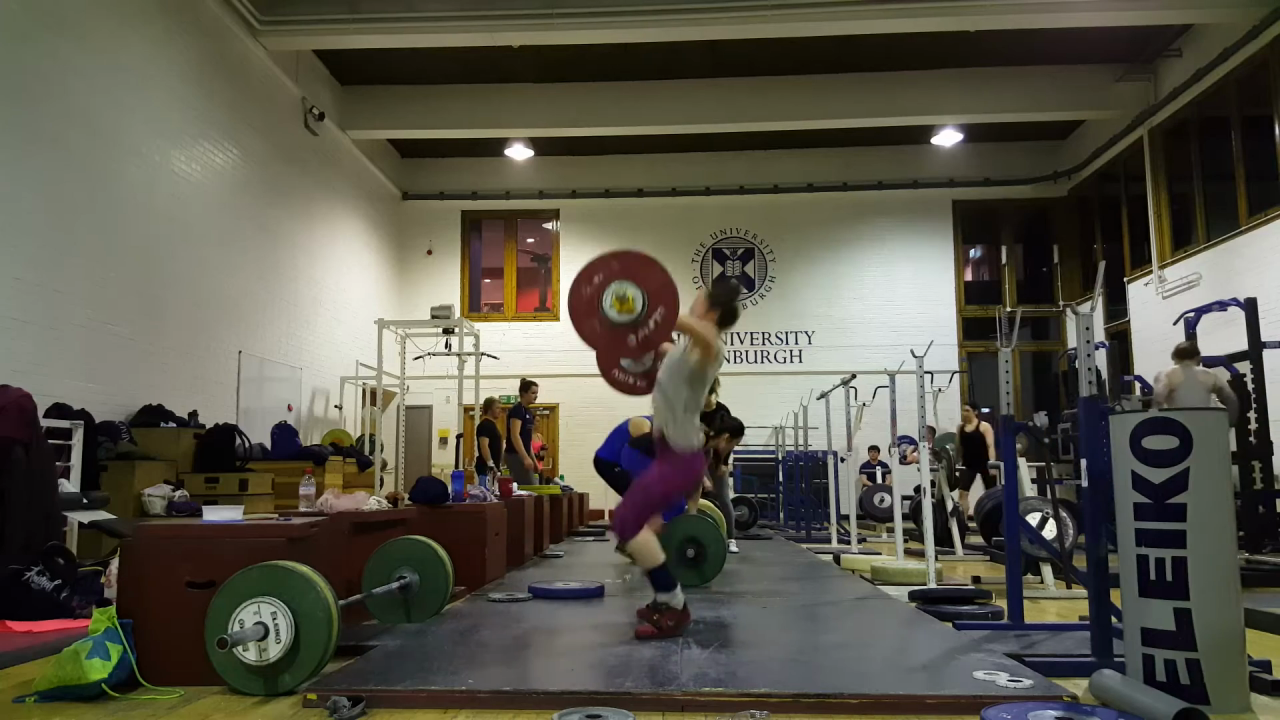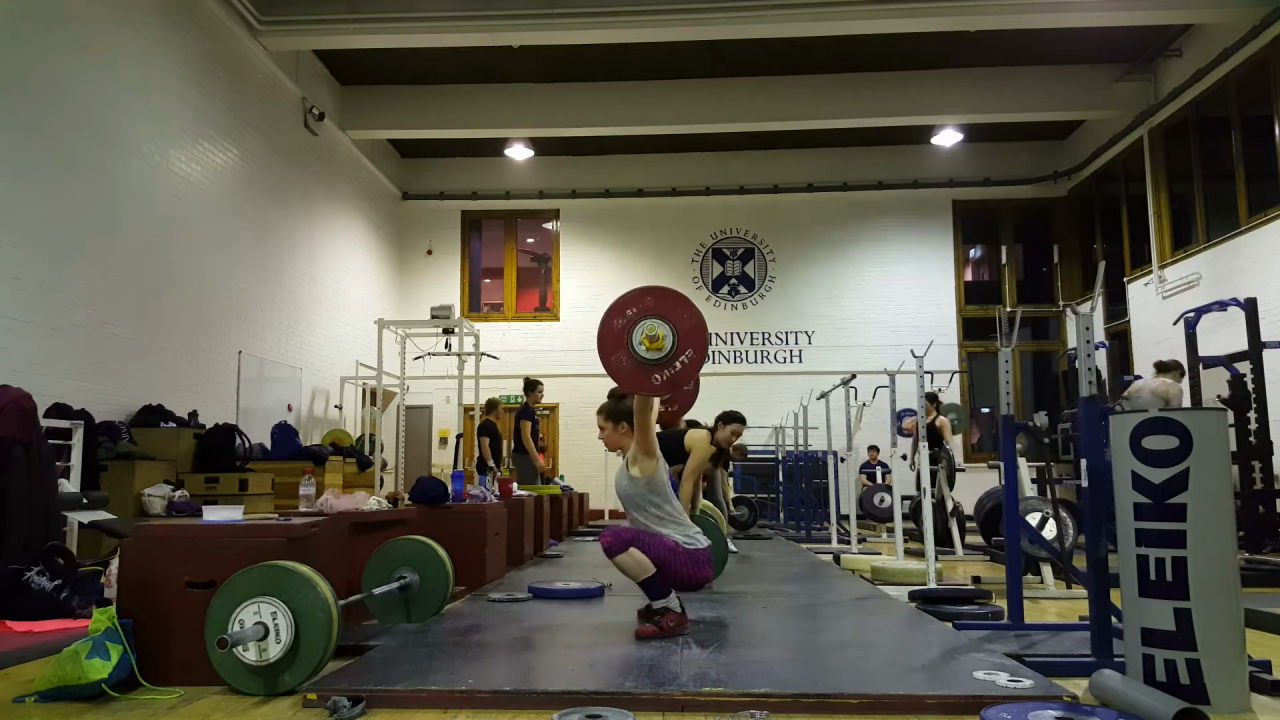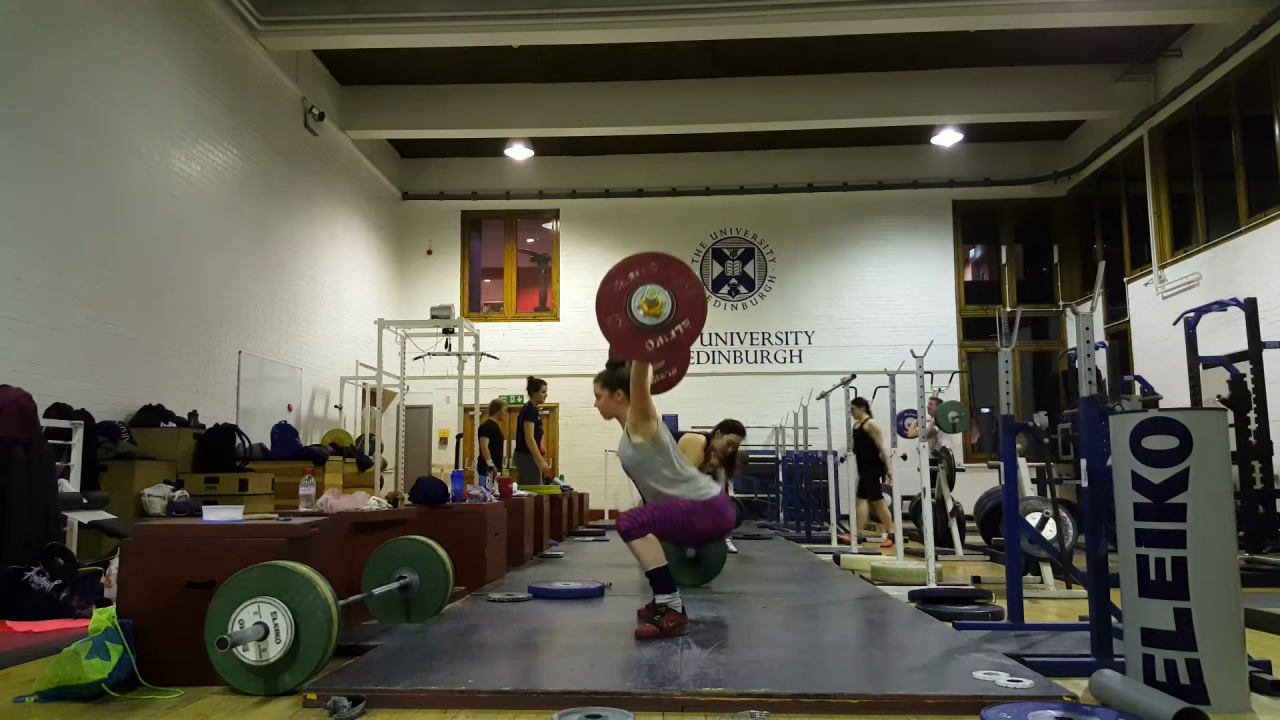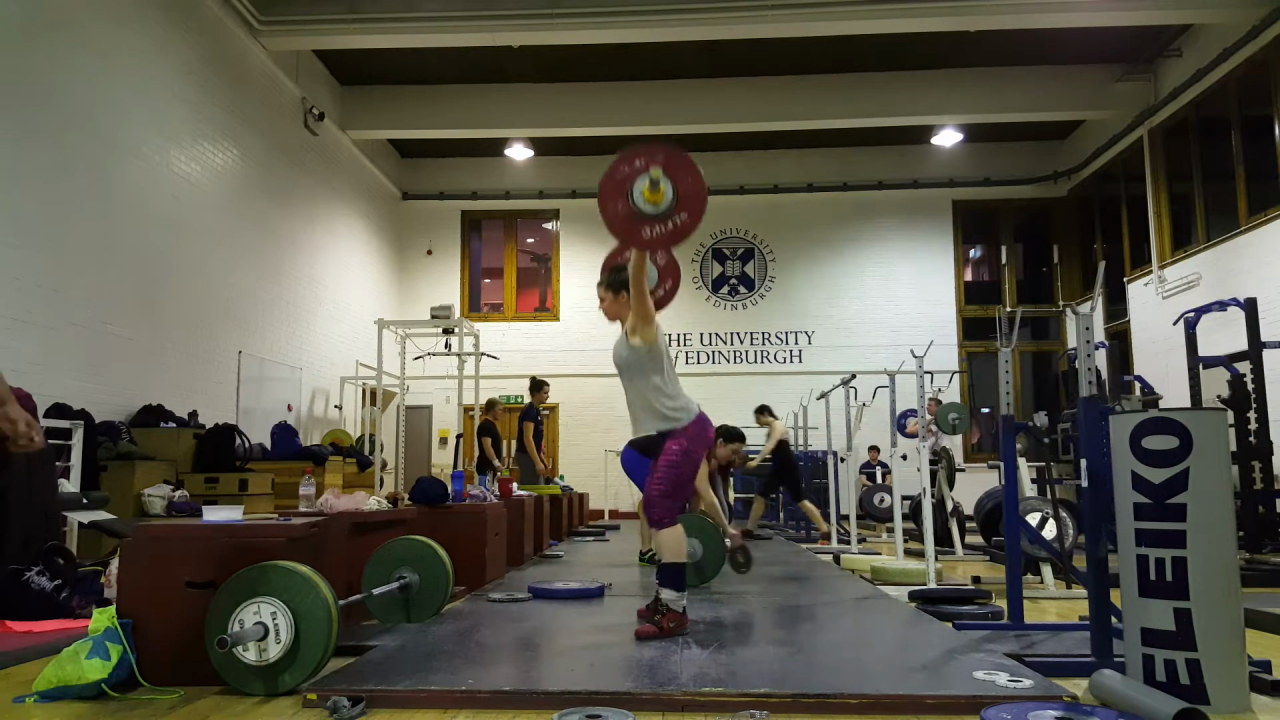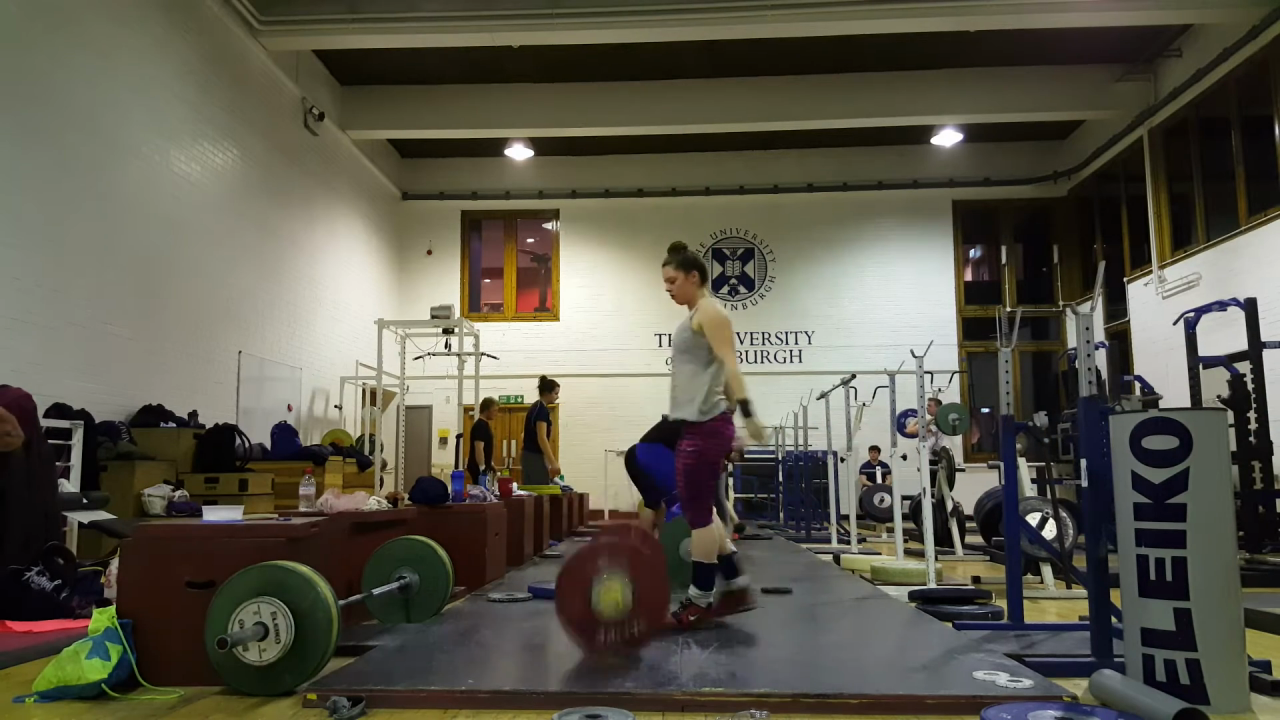
dt=0.7s
person 1, frame 1
left shoulder: (708, 343)
right shoulder: (694, 344)
left elbow: (687, 322)
left hip: (681, 456)
right hip: (672, 452)
left knee: (626, 520)
right knee: (628, 520)
left ankle: (672, 607)
right ankle: (666, 597)
person 1, frame 2
left shoulder: (642, 455)
right shoulder: (636, 457)
left elbow: (643, 411)
right elbow: (649, 412)
left hip: (690, 559)
right hip: (682, 554)
left knee: (614, 539)
right knee: (620, 540)
left ankle: (671, 612)
right ankle: (665, 601)
person 1, frame 3
left shoulder: (639, 421)
right shoulder: (632, 425)
left elbow: (639, 381)
right elbow: (643, 375)
left hip: (709, 509)
right hip: (703, 507)
left knee: (631, 523)
right knee: (638, 527)
left ankle: (673, 612)
right ankle: (667, 600)
person 1, frame 4
left shoulder: (640, 323)
right shoulder: (630, 328)
left elbow: (640, 278)
right elbow: (634, 281)
left wrist: (641, 245)
right wrist: (636, 251)
left hip: (687, 429)
right hip: (675, 432)
left knee: (661, 510)
right knee: (656, 509)
left ankle: (674, 610)
right ankle: (666, 596)
person 1, frame 5
left shoulder: (709, 311)
right shoulder: (697, 314)
left elbow: (729, 363)
left wrist: (746, 414)
left hip: (704, 424)
right hip: (700, 425)
left knee: (697, 512)
right knee: (698, 511)
left ankle: (699, 602)
right ankle: (735, 586)
